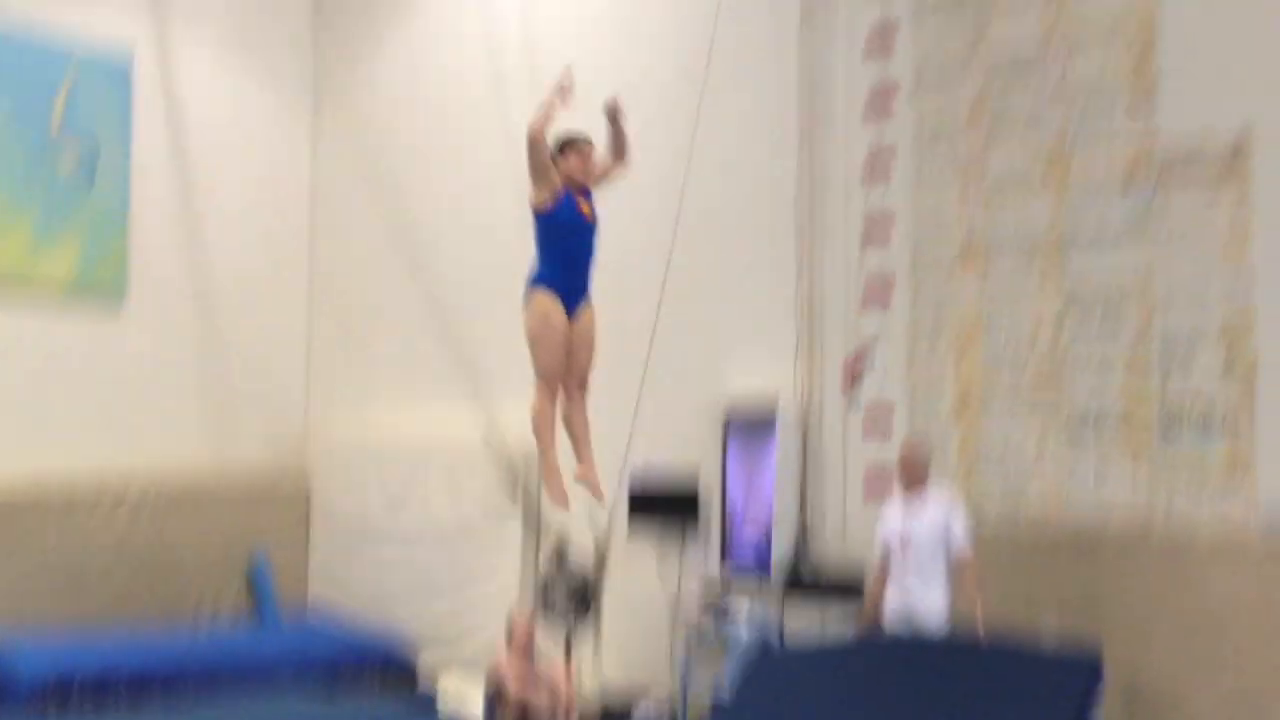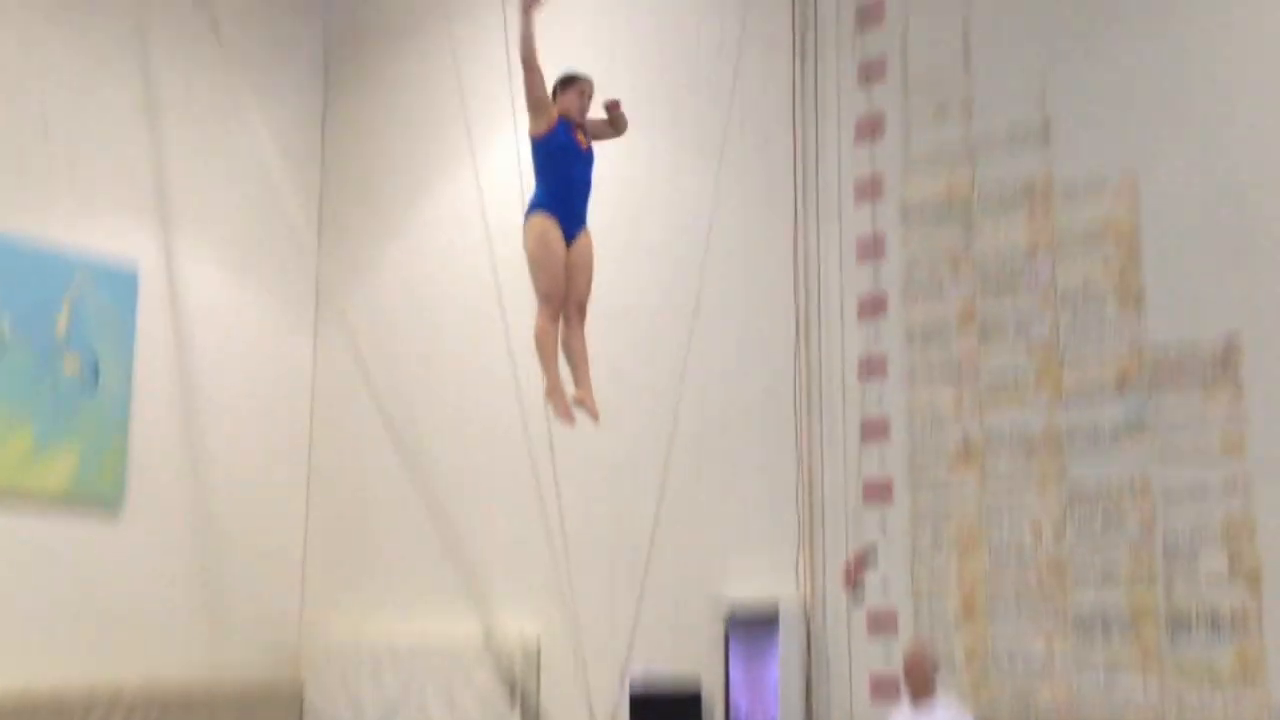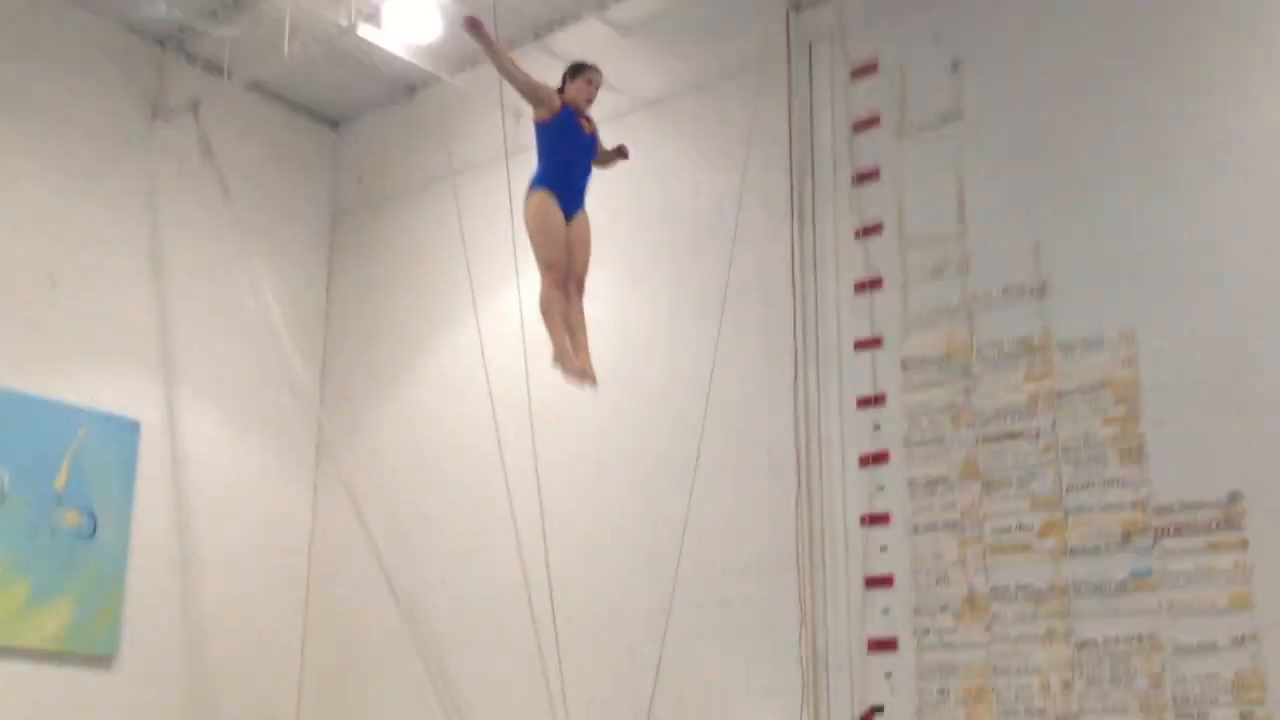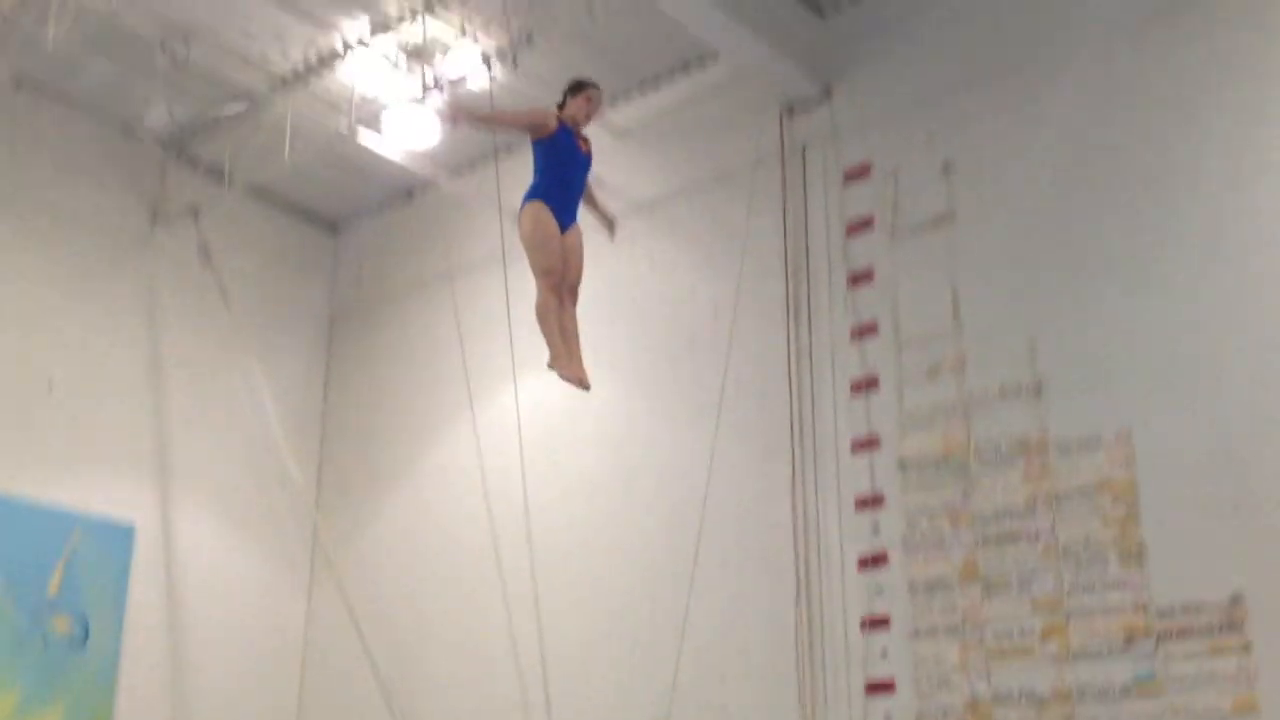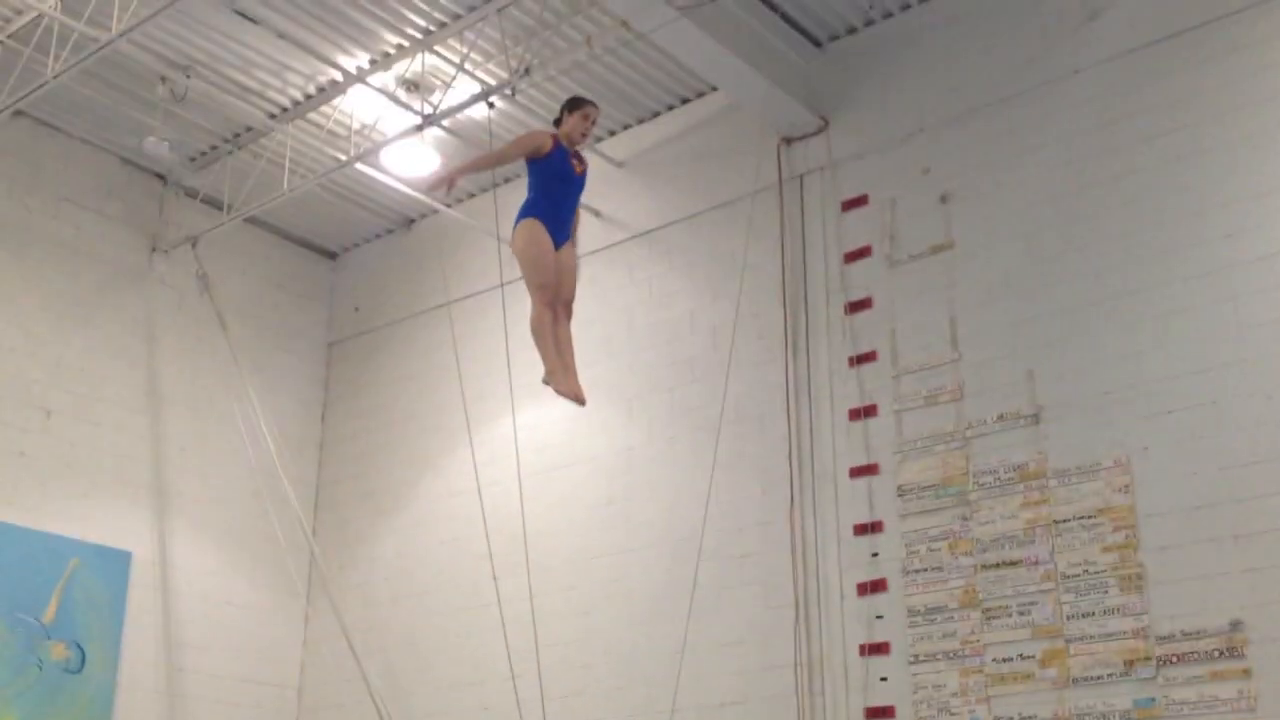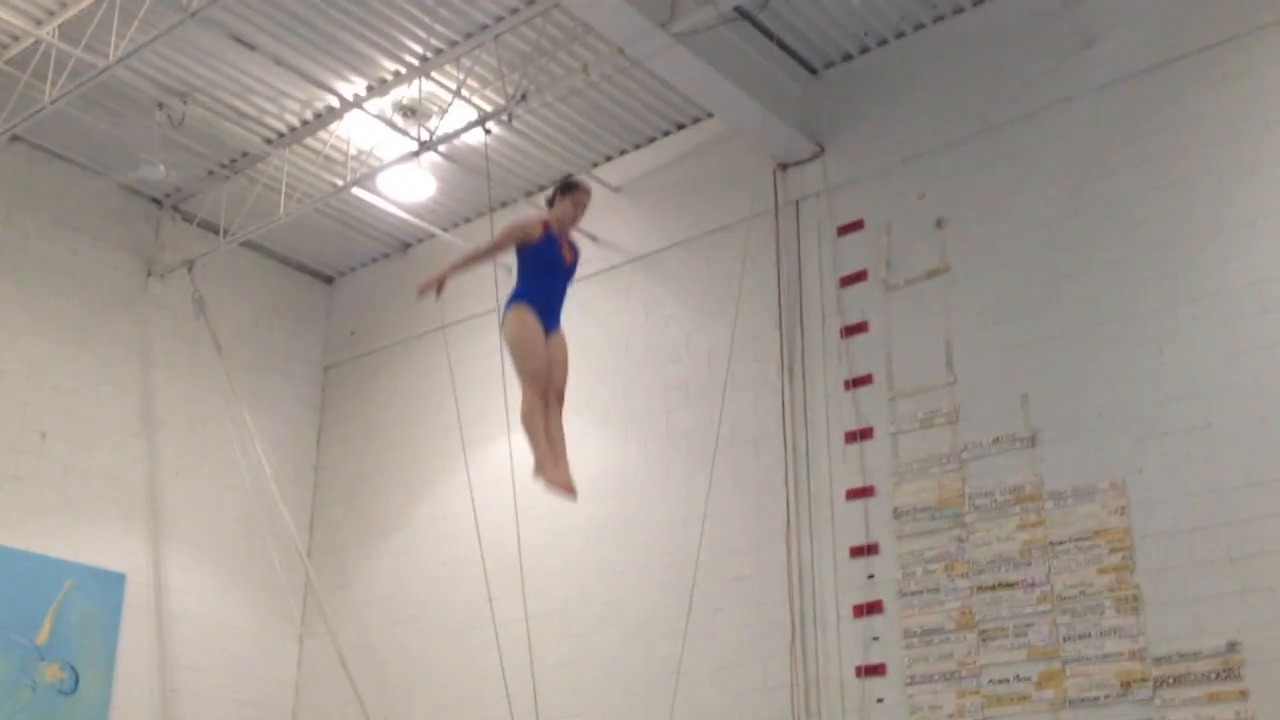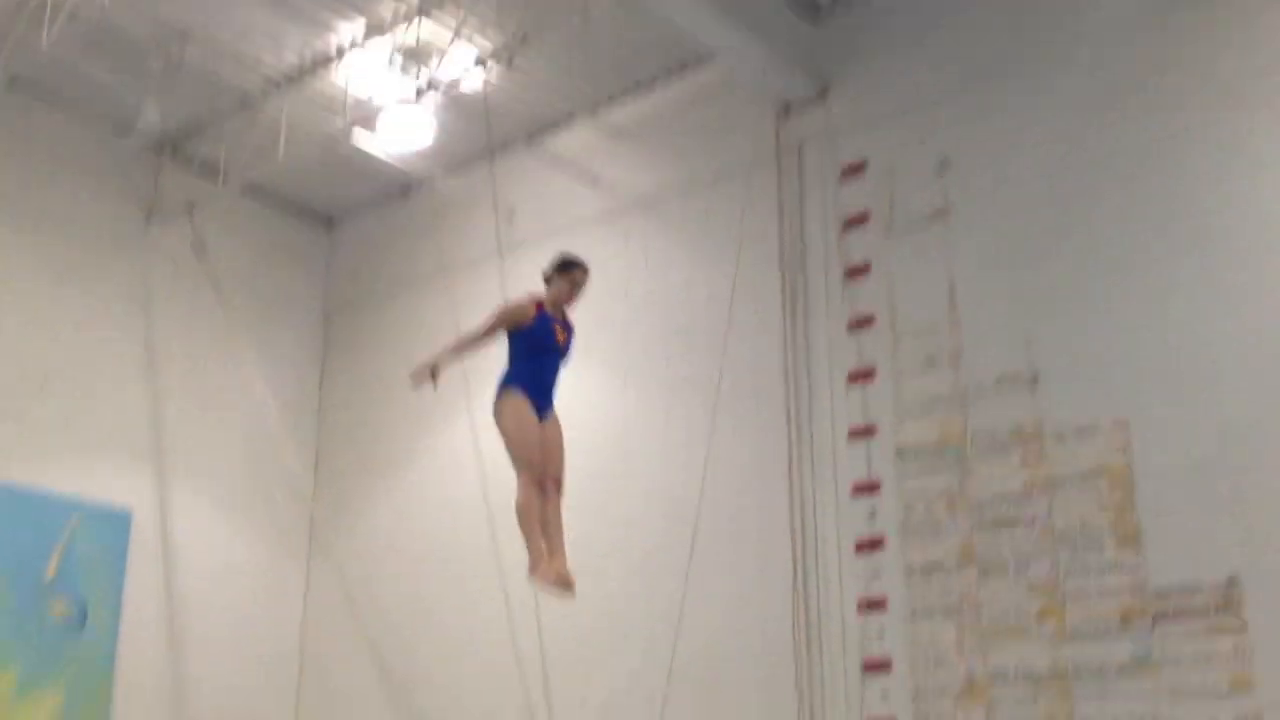
dt=0.2s
person 1, frame 1
left shoulder: (584, 193)
right shoulder: (548, 188)
left elbow: (618, 159)
right elbow: (534, 135)
left wrist: (615, 123)
right wrist: (554, 98)
left hip: (578, 299)
right hip: (547, 293)
left knee: (576, 386)
right knee: (548, 384)
left ankle: (585, 460)
right ankle: (549, 468)
person 1, frame 2
left shoulder: (583, 130)
right shoulder: (545, 118)
left elbow: (618, 128)
right elbow: (529, 64)
left wrist: (614, 112)
left hip: (577, 227)
right hip: (545, 219)
left knee: (576, 312)
right knee: (551, 306)
left ankle: (583, 386)
right ankle: (553, 384)
person 1, frame 3
left shoulder: (589, 124)
right shoulder: (550, 105)
left elbow: (599, 159)
right elbow: (511, 71)
left wrist: (616, 154)
right wrist: (483, 37)
left hip: (575, 207)
right hip: (546, 196)
left knee: (575, 286)
right knee: (553, 276)
left ankle: (581, 355)
right ankle: (562, 350)
person 1, frame 4
left shoulder: (584, 143)
right shoulder: (547, 122)
right elbow: (505, 119)
left wrist: (601, 212)
right wrist: (466, 113)
left hip: (568, 220)
right hip: (540, 208)
left knee: (569, 293)
right knee: (549, 283)
left ankle: (575, 362)
right ankle: (559, 356)
person 1, frame 5
left shoulder: (581, 162)
right shoulder: (542, 142)
right elbow: (496, 157)
left wrist: (574, 244)
right wrist: (456, 172)
left hip: (562, 238)
right hip: (534, 225)
left knee: (564, 309)
right knee: (544, 299)
left ankle: (569, 376)
right ankle: (554, 371)
person 1, frame 6
left shoulder: (572, 249)
right shoulder: (532, 229)
right elbow: (485, 250)
right wrist: (444, 273)
left hip: (551, 324)
right hip: (523, 313)
left knee: (555, 398)
right knee: (535, 388)
left ankle: (560, 468)
right ankle: (544, 462)
person 1, frame 7
left shoulder: (567, 326)
right shoulder: (525, 310)
right elbow: (477, 336)
right wrist: (437, 362)
left hip: (544, 407)
right hip: (516, 398)
left knee: (552, 485)
right knee: (531, 477)
left ankle: (557, 561)
right ankle: (538, 559)
